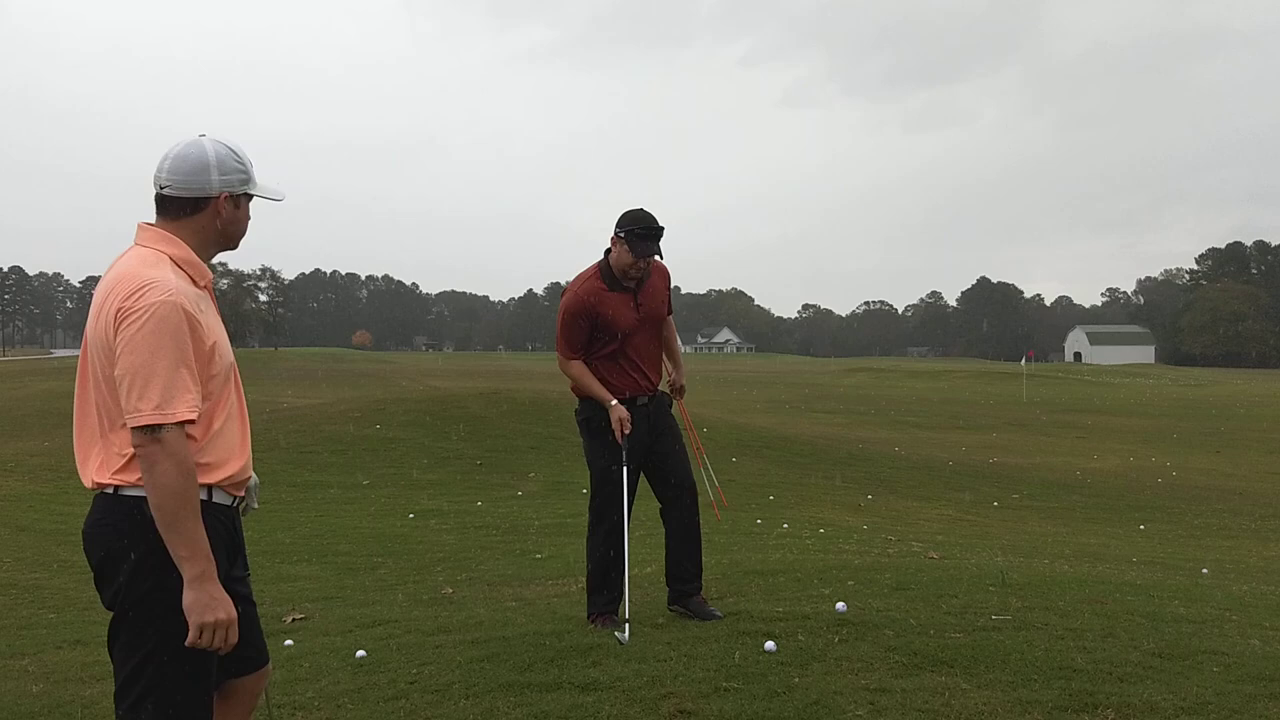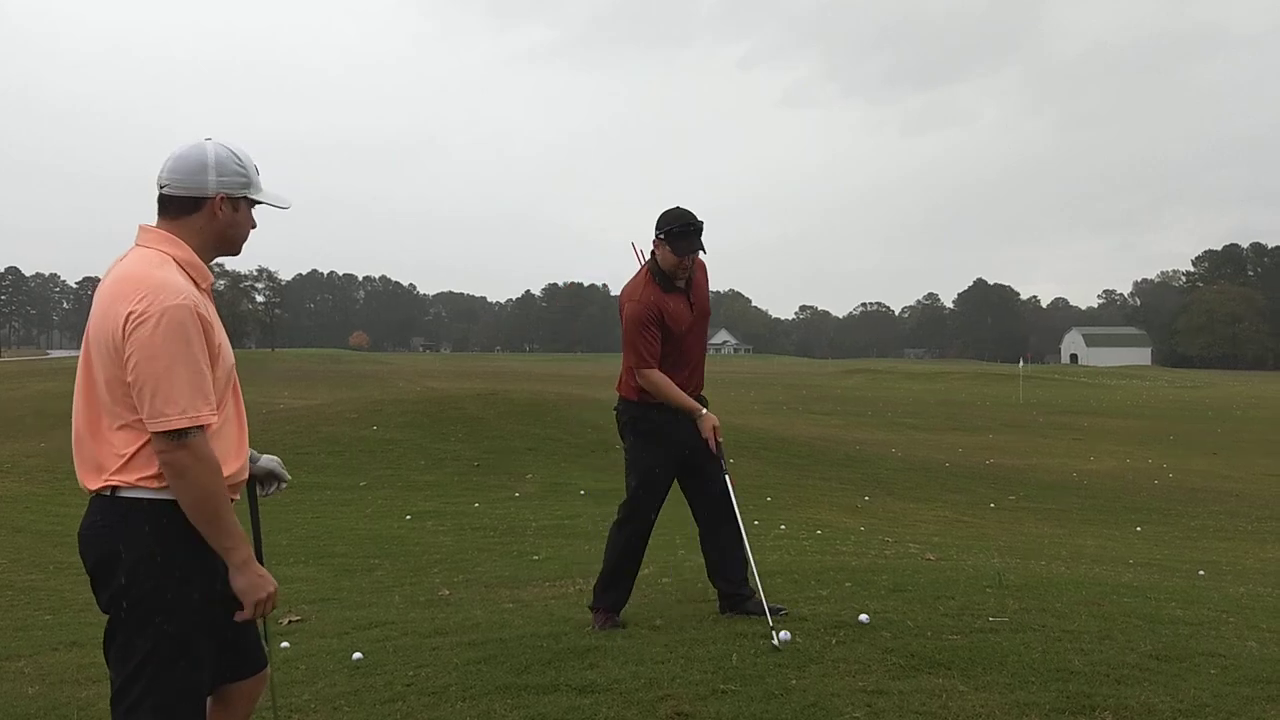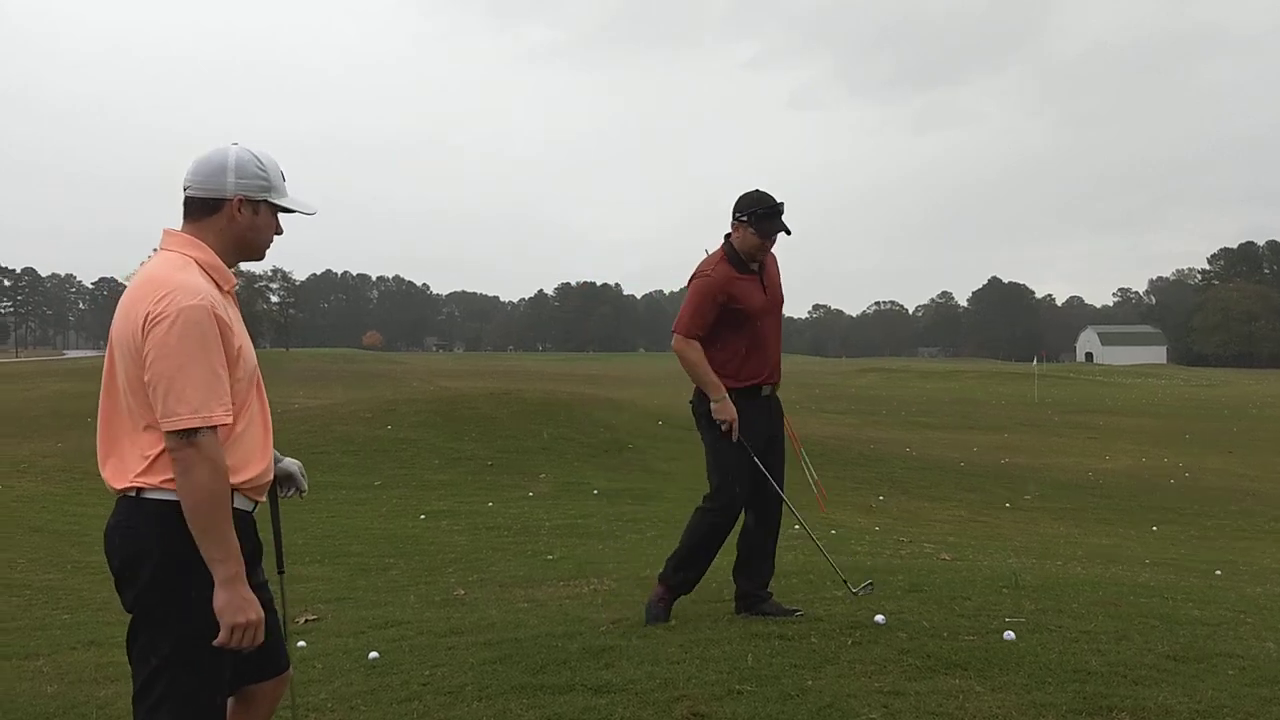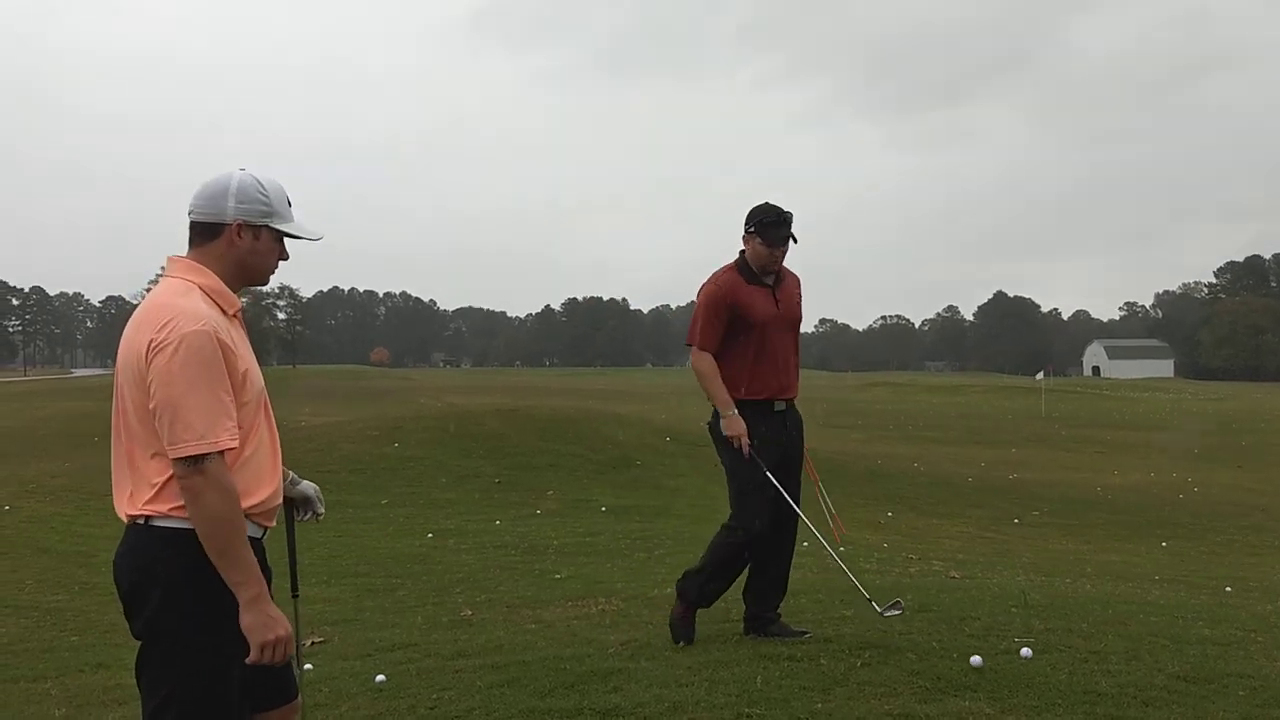
dt=0.5s
person 1, frame 1
left shoulder: (168, 277)
right shoulder: (159, 293)
right elbow: (158, 443)
left wrist: (228, 467)
right wrist: (199, 579)
left hip: (190, 519)
right hip: (160, 530)
person 1, frame 2
left shoulder: (156, 275)
right shoulder: (167, 296)
right elbow: (179, 448)
left wrist: (241, 458)
right wrist: (241, 562)
left hip: (169, 524)
right hip: (155, 533)
person 1, frame 3
left shoulder: (192, 282)
right shoulder: (187, 296)
right elbow: (190, 447)
left wrist: (264, 458)
right wrist: (229, 580)
left hip: (203, 526)
right hip: (181, 535)
person 1, frame 4
left shoulder: (201, 310)
right shoulder: (190, 323)
right elbow: (198, 473)
left wrist: (279, 481)
right wrist: (254, 599)
left hip: (209, 552)
right hip: (190, 560)
person 2, frame 1
left shoulder: (658, 275)
right shoulder: (582, 295)
right elbow: (569, 360)
left wrist: (677, 367)
right wrist: (612, 403)
left hip: (654, 405)
right hip: (605, 413)
left knee: (682, 495)
right knee: (610, 511)
left ankle: (685, 592)
right ankle: (602, 606)
person 2, frame 2
left shoulder: (697, 271)
right shoulder: (641, 300)
right elbow: (645, 373)
right wrist: (699, 413)
left hip: (690, 408)
right hip: (648, 415)
left knee: (718, 503)
right knee: (639, 512)
left ankle: (735, 593)
right ankle: (606, 605)
person 2, frame 3
left shoulder: (768, 264)
right shoulder: (712, 277)
right elbow: (684, 342)
right wrist: (720, 398)
left hip: (765, 400)
right hip: (727, 406)
left knee: (768, 500)
right knee: (725, 501)
left ankle: (752, 594)
right ankle: (670, 586)
person 2, frame 4
left shoulder: (790, 283)
right shoulder: (721, 287)
right elbow: (700, 354)
right wrist: (729, 414)
left hip: (785, 417)
right hip: (744, 421)
left knee: (782, 522)
right knee: (750, 522)
left ankle: (763, 615)
right ankle: (689, 596)
